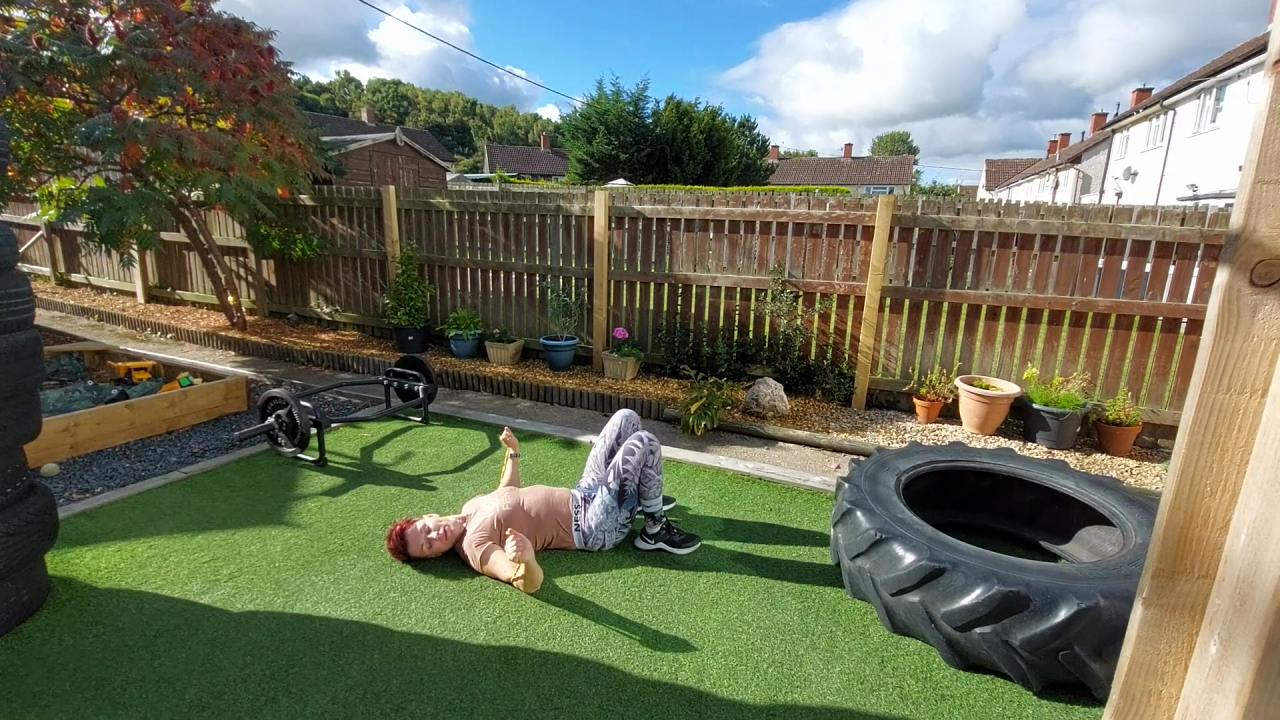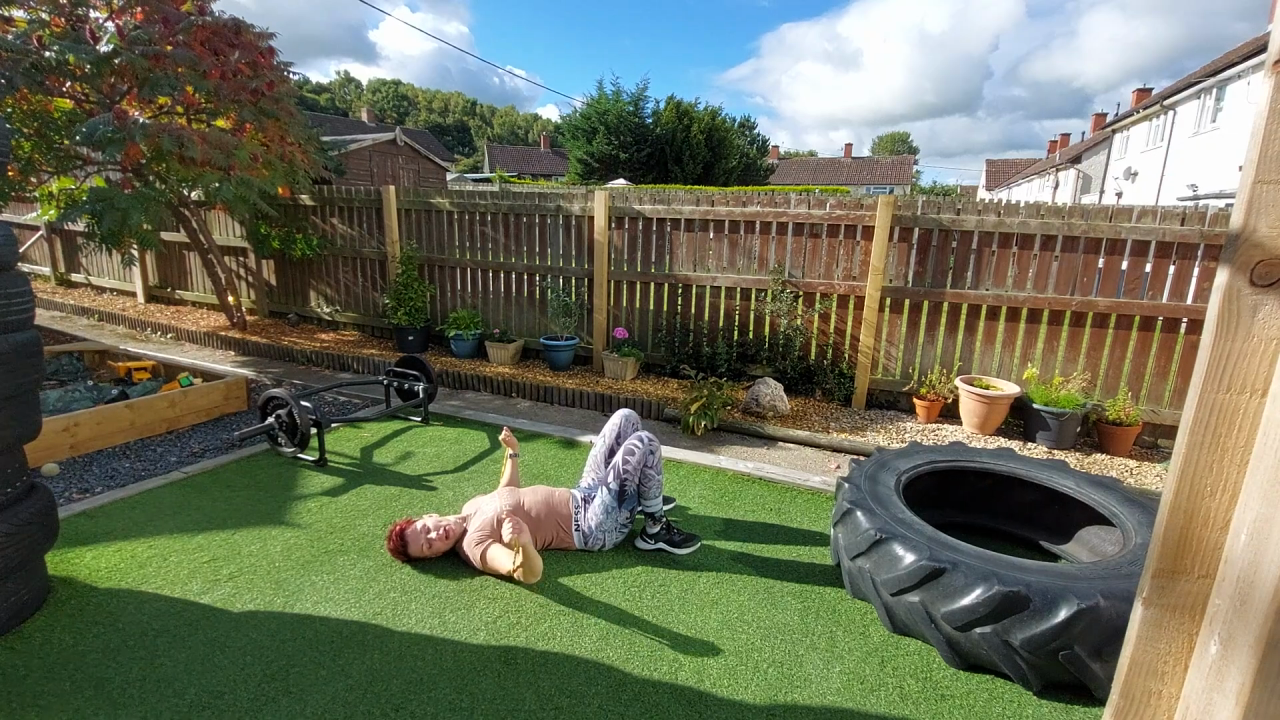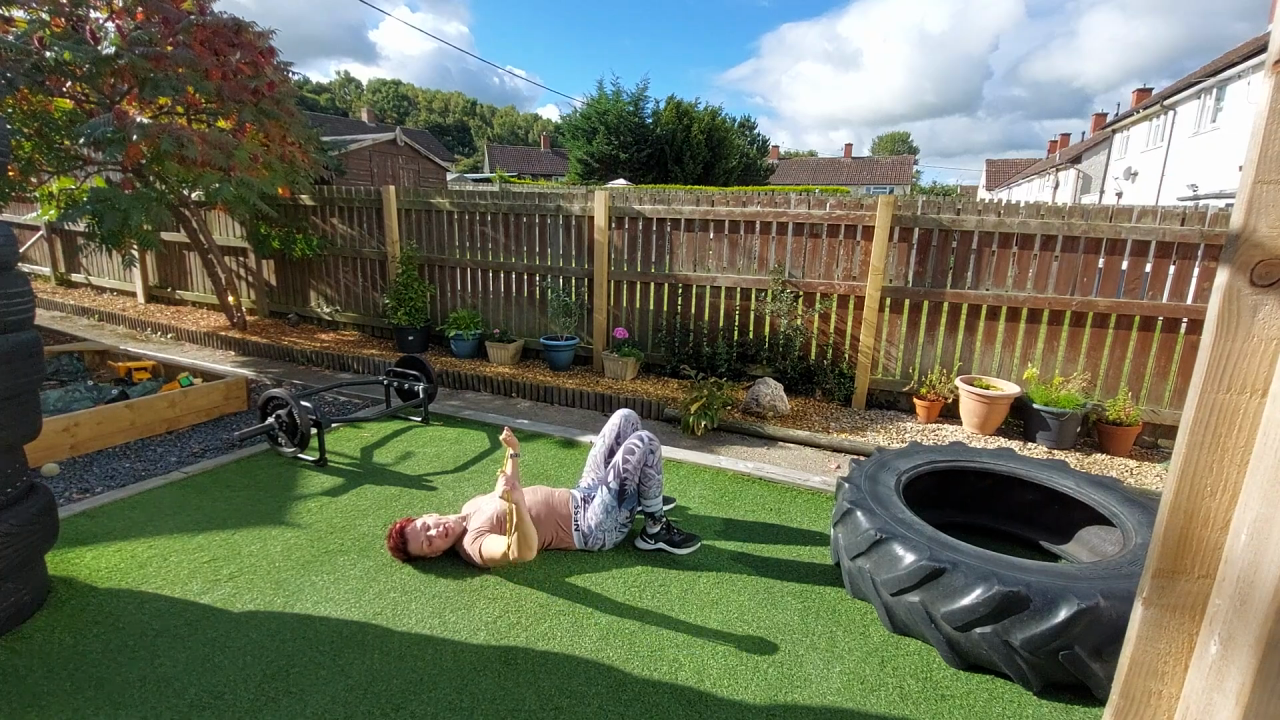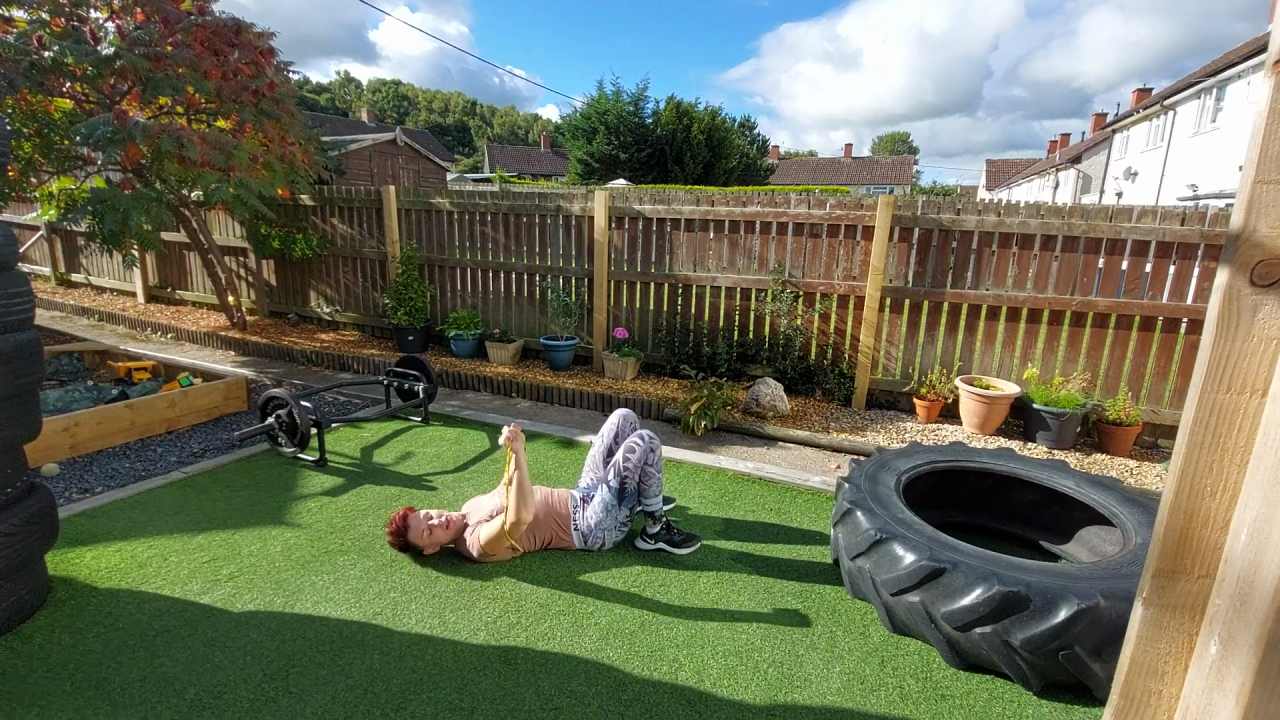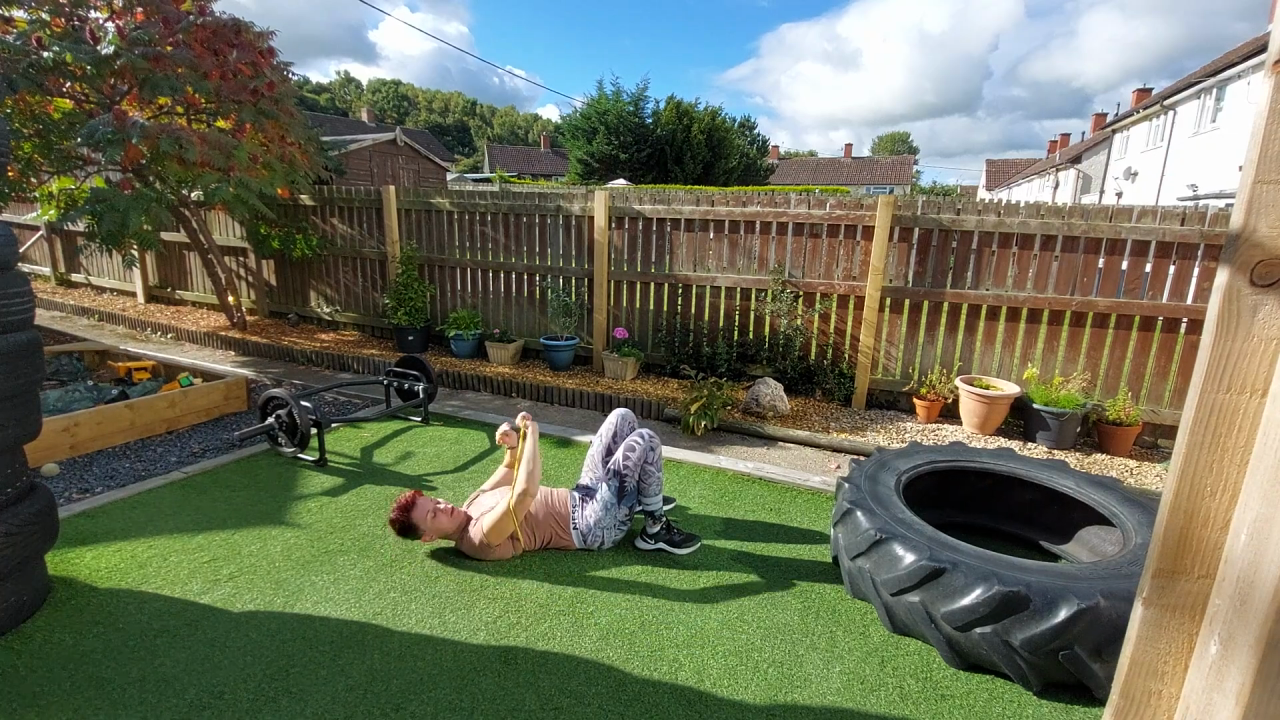
dt=0.2s
person 1, frame 1
left shoulder: (471, 507)
right shoulder: (475, 547)
right elbow: (530, 584)
left wrist: (513, 452)
right wrist: (526, 558)
left hip: (582, 497)
right hip: (595, 526)
left knee: (626, 418)
right knee: (644, 443)
left ankle: (645, 498)
right ankle: (656, 531)
person 1, frame 2
left shoulder: (471, 507)
right shoulder: (475, 546)
right elbow: (530, 574)
left wrist: (512, 453)
right wrist: (523, 544)
left hip: (581, 498)
right hip: (595, 526)
left knee: (626, 418)
right knee: (644, 442)
left ankle: (645, 498)
right ankle: (656, 530)
person 1, frame 3
left shoulder: (470, 508)
right shoulder: (474, 544)
right elbow: (525, 552)
left wrist: (513, 452)
right wrist: (516, 505)
left hip: (582, 498)
right hip: (595, 525)
left knee: (625, 417)
right knee: (644, 442)
left ankle: (645, 496)
right ankle: (656, 531)
person 1, frame 4
left shoulder: (471, 508)
right shoulder: (477, 543)
left elbow: (508, 491)
right elbow: (521, 517)
left wrist: (516, 447)
right wrist: (517, 453)
left hip: (581, 499)
right hip: (595, 526)
left knee: (624, 417)
right knee: (645, 442)
left ankle: (645, 497)
right ankle: (656, 531)
person 1, frame 5
left shoulder: (472, 503)
right shoulder: (479, 539)
left elbow: (509, 470)
right elbow: (527, 491)
left wrist: (511, 444)
right wrist: (531, 433)
left hip: (581, 501)
right hip: (594, 526)
left knee: (622, 417)
right knee: (645, 440)
left ankle: (645, 497)
right ankle: (656, 530)
